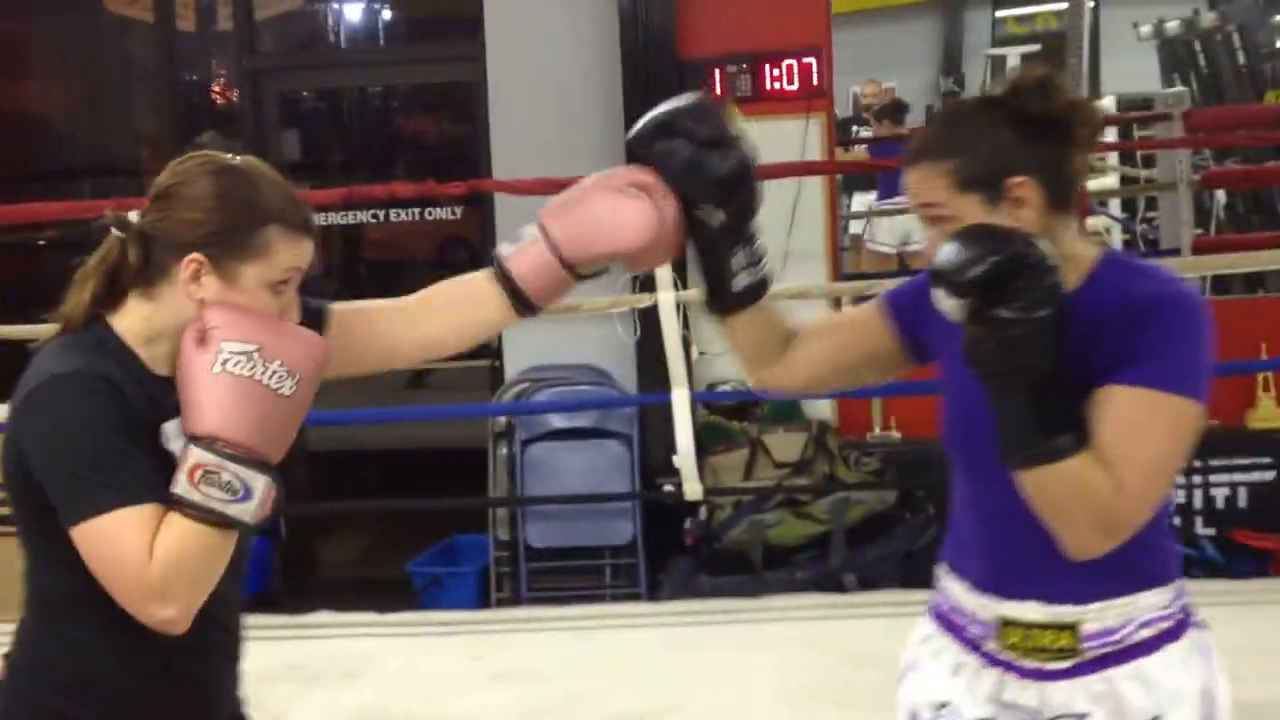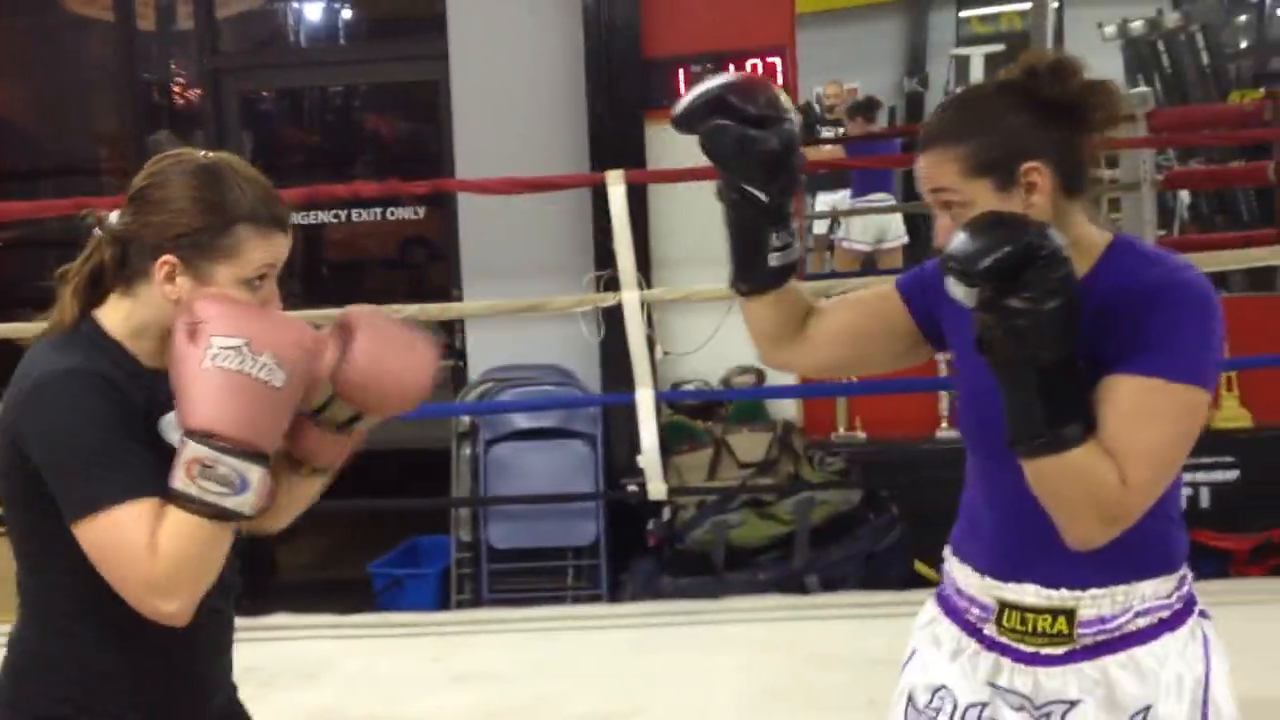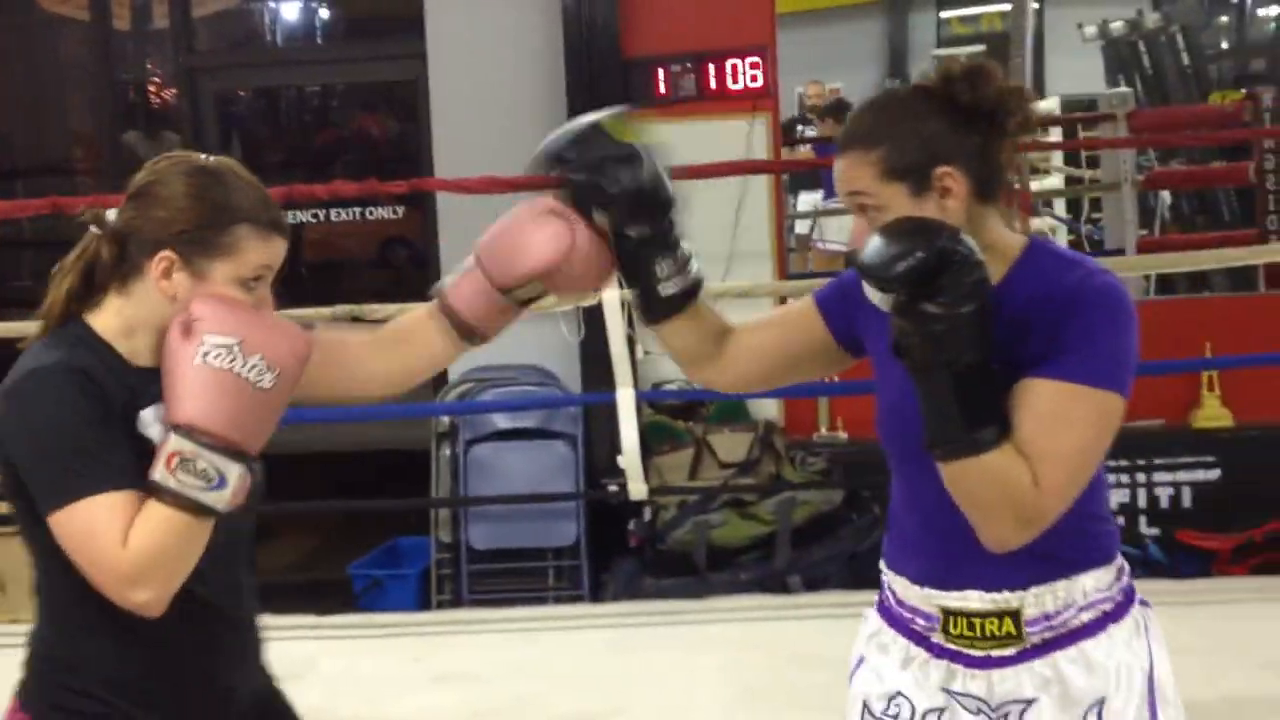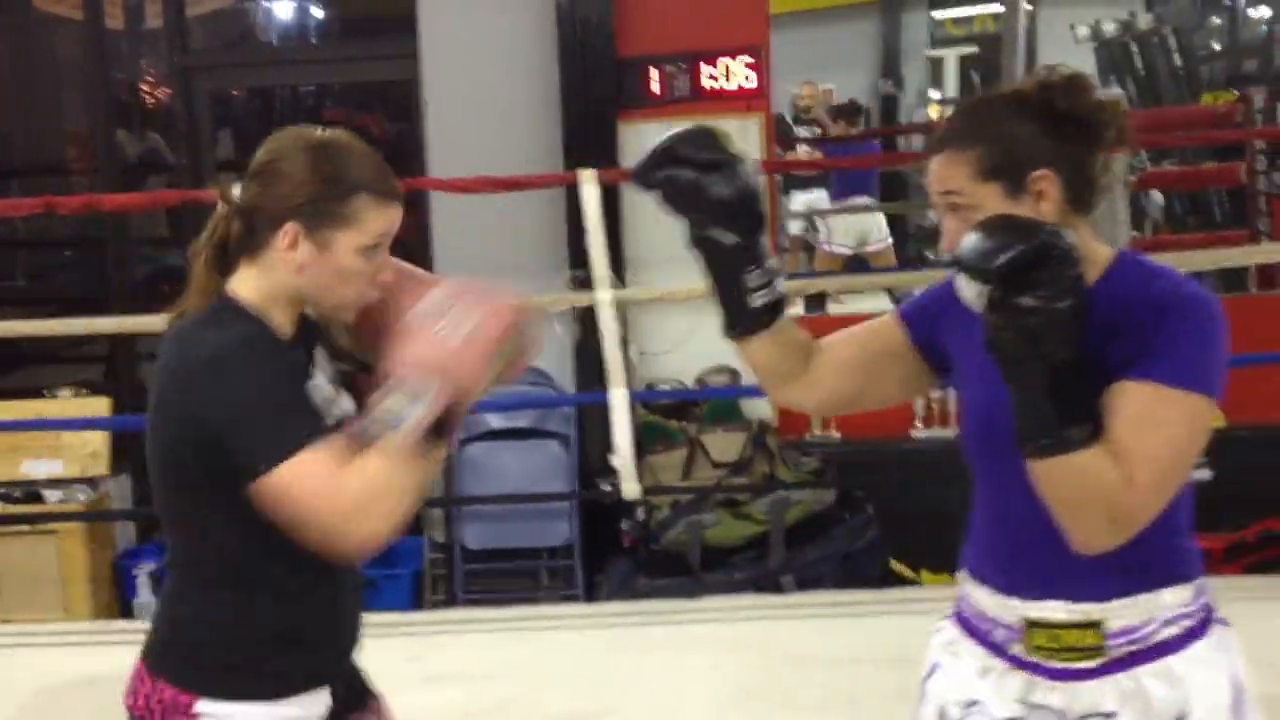
dt=0.3s
person 1, frame 1
left shoulder: (1158, 312)
right shoulder: (943, 299)
left elbow: (1095, 527)
right elbow: (781, 361)
left wrist: (1019, 365)
right wrist: (719, 215)
right hip: (969, 661)
person 1, frame 2
left shoulder: (1168, 299)
right shoulder: (960, 285)
left elbow: (1096, 517)
right elbow: (793, 343)
left wrist: (1030, 351)
right wrist: (758, 195)
left hip: (1129, 664)
right hip: (971, 648)
person 1, frame 3
left shoulder: (1083, 301)
right shoulder: (878, 292)
left elbow: (1012, 520)
right elbow: (720, 359)
left wrist: (946, 354)
right wrist: (644, 227)
left hip: (1071, 661)
right hip: (913, 653)
person 1, frame 4
left shoulder: (1174, 313)
right shoulder: (966, 304)
left elbow: (1103, 525)
right elbow: (803, 378)
left wrist: (1041, 354)
right wrist: (729, 239)
right hip: (990, 665)
person 2, frame 1
left shoulder: (213, 339)
right shoulder: (74, 397)
left elbow: (412, 328)
right elbow: (162, 598)
left wrist: (563, 251)
right wrist: (229, 449)
person 2, frame 2
left shoulder: (180, 353)
right shoulder: (65, 393)
left elbow: (266, 511)
right elbow: (166, 590)
left wrist: (334, 411)
right wrist: (226, 441)
person 2, frame 3
left shoulder: (207, 343)
right shoulder: (51, 392)
left elbow: (378, 359)
right elbow: (139, 583)
left wrist: (498, 284)
right wrist: (206, 440)
person 2, frame 4
left shoulder: (290, 329)
right shoulder: (226, 360)
left elbow: (340, 460)
right elbow: (356, 520)
left wrist: (397, 367)
right wrist: (427, 395)
